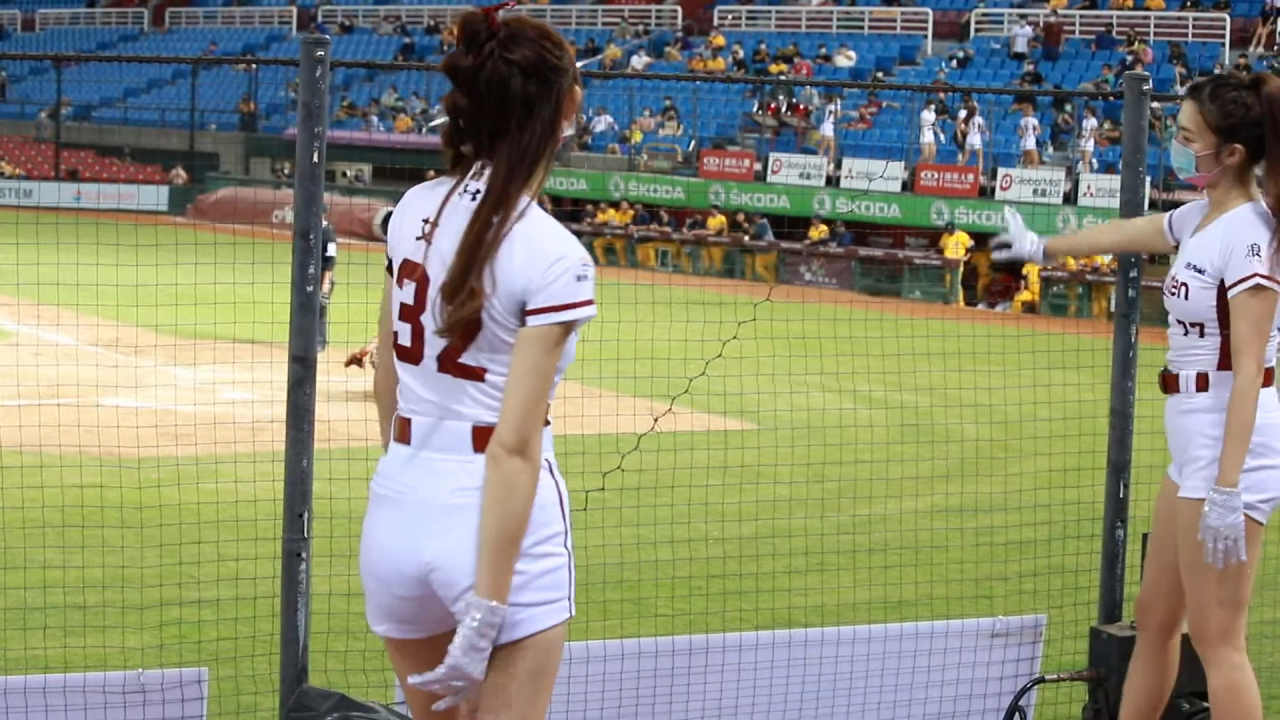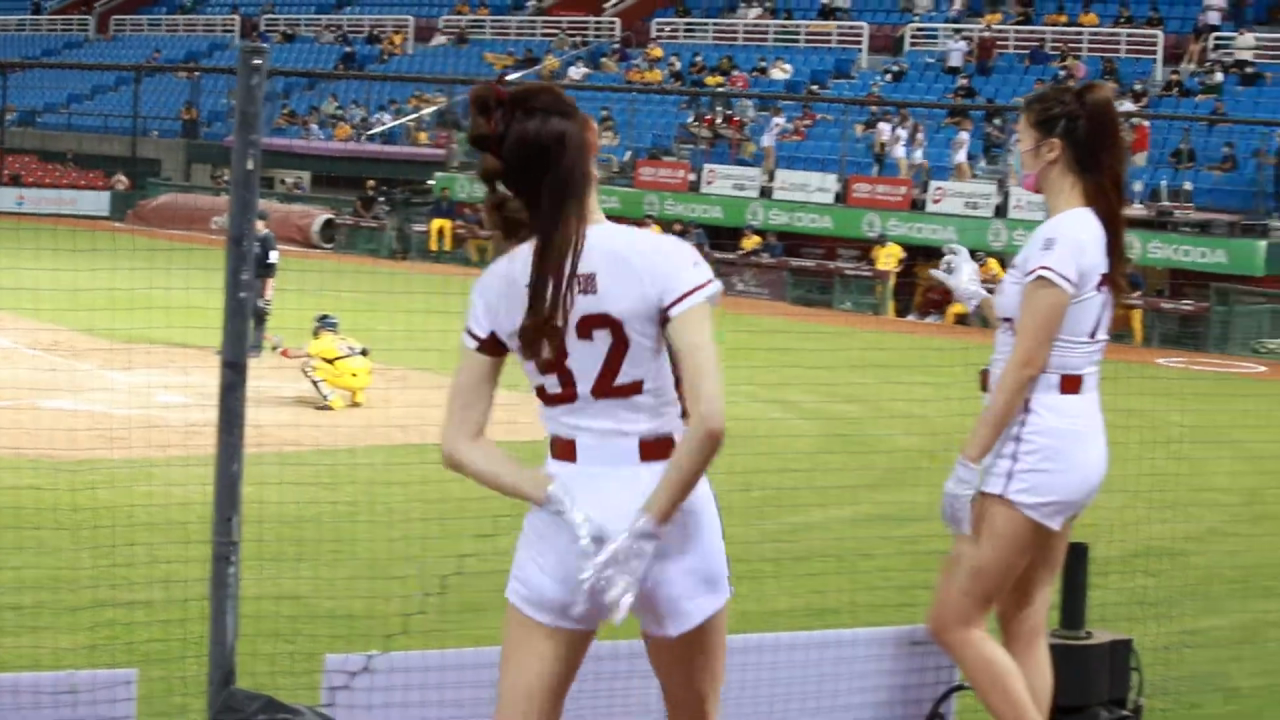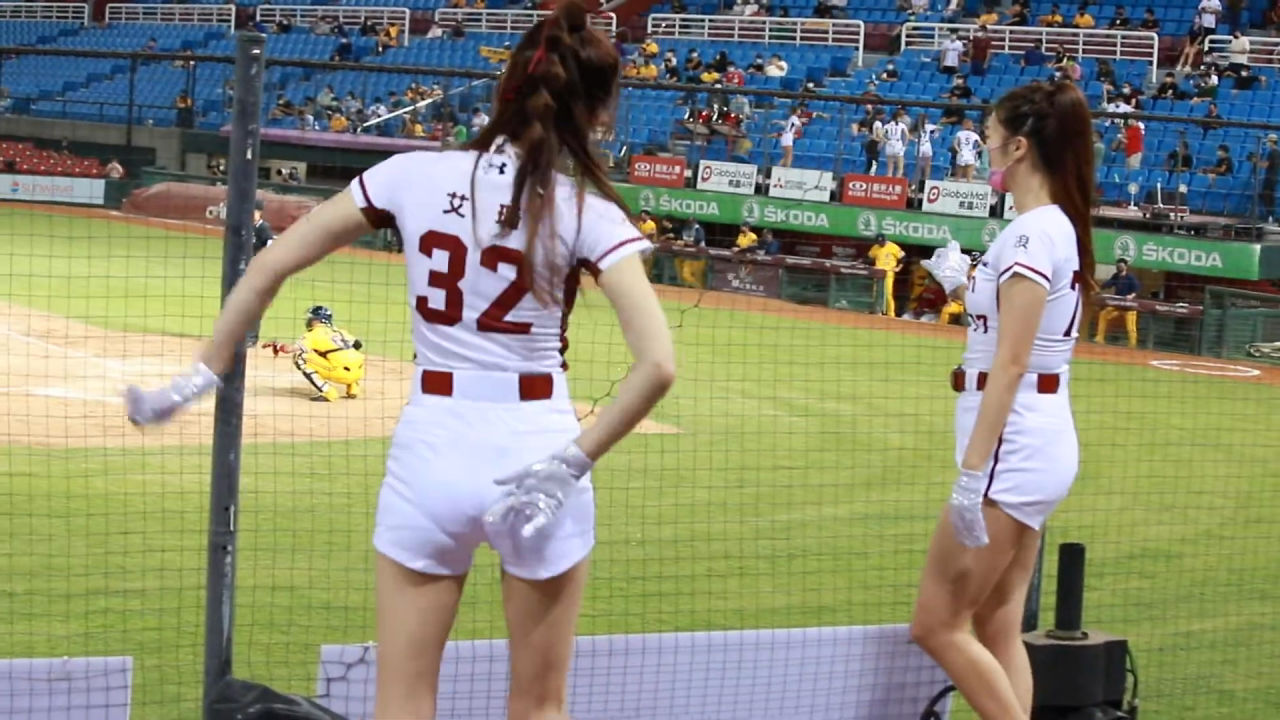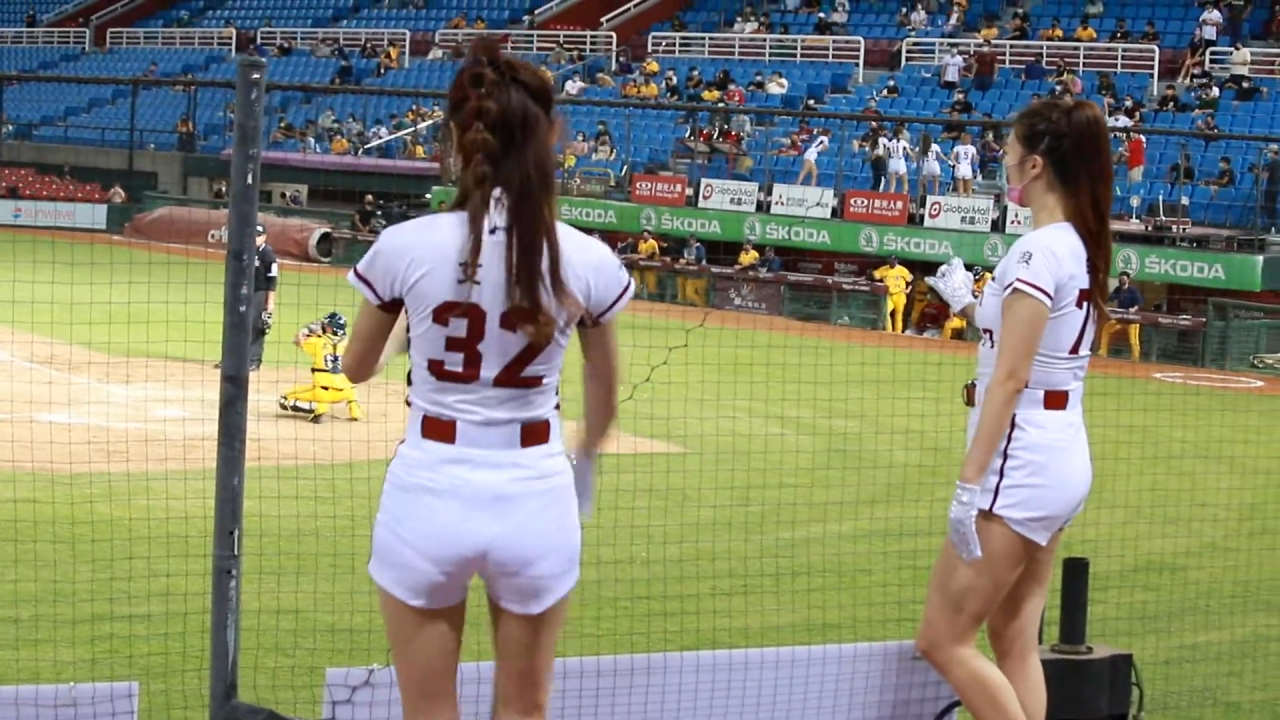
dt=1s
person 1, frame 1
left shoulder: (414, 209)
right shoulder: (554, 255)
left elbow: (387, 378)
right elbow: (515, 445)
right wrist: (485, 616)
left hip: (396, 511)
right hip: (501, 530)
person 1, frame 2
left shoulder: (499, 284)
right shoulder: (665, 259)
left elbow: (459, 444)
right elbow: (710, 419)
left wrist: (562, 501)
right wrist: (649, 526)
left hip: (566, 531)
right hip: (669, 529)
person 1, frame 3
left shoulder: (407, 171)
right shoulder: (590, 212)
left elbow: (277, 260)
right elbow: (658, 365)
left wrist: (203, 371)
right wrist: (570, 461)
left hip: (431, 458)
right hip: (530, 458)
person 1, frame 4
left shoulder: (405, 245)
right shoulder: (590, 261)
left elbow: (357, 367)
right elbow: (603, 403)
right wrist: (582, 459)
left hip: (426, 500)
right hip: (534, 505)
person 2, frame 1
right shoulder: (1201, 216)
right elbow: (1121, 235)
left wrist: (1224, 488)
right wrist: (1043, 245)
right hip: (1196, 446)
left knee: (1216, 637)
right knee: (1154, 617)
person 2, frame 2
left shoulder: (1060, 237)
right shoulder: (1091, 230)
left elbow: (1025, 366)
left wrist: (967, 463)
right wrist: (977, 298)
left hip: (1037, 450)
right hip: (1065, 445)
left knee: (954, 620)
right knee: (1022, 627)
person 2, frame 3
left shoulder: (1030, 233)
right shoulder: (1057, 227)
left elbow: (1010, 365)
left wrist: (970, 472)
right wrist: (962, 286)
left hip: (1011, 449)
right hip: (1037, 446)
left knee: (937, 625)
right knee: (997, 628)
person 2, frame 4
left shoulder: (1037, 249)
right shoulder: (1082, 247)
left elbow: (1009, 380)
left wrist: (969, 484)
right wrist: (968, 304)
left hip: (1022, 462)
right hip: (1059, 457)
left knee: (943, 640)
right knee: (1015, 643)
